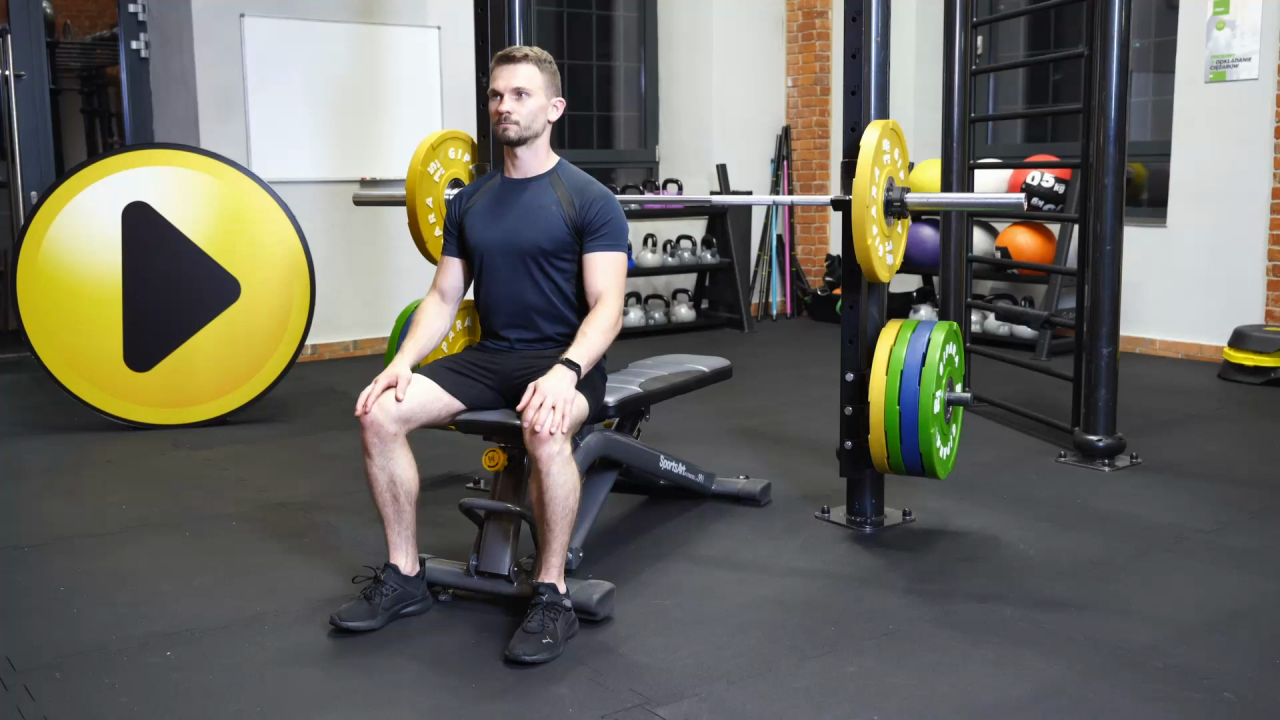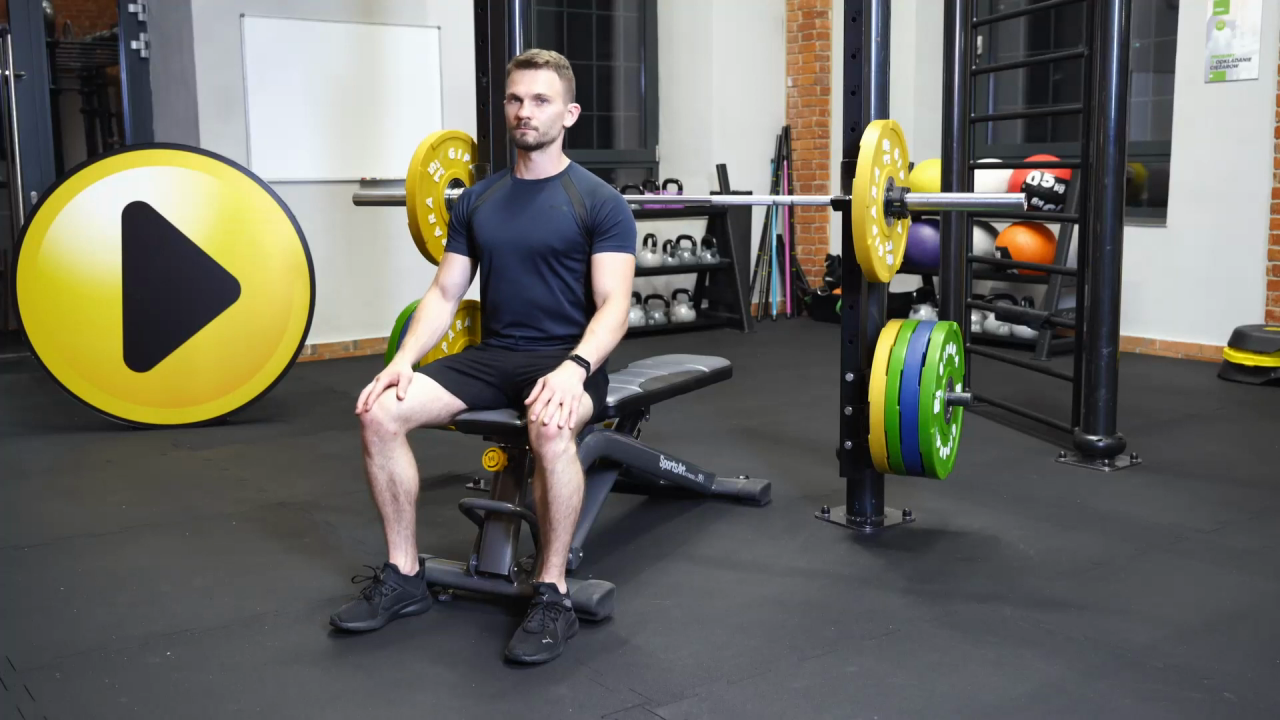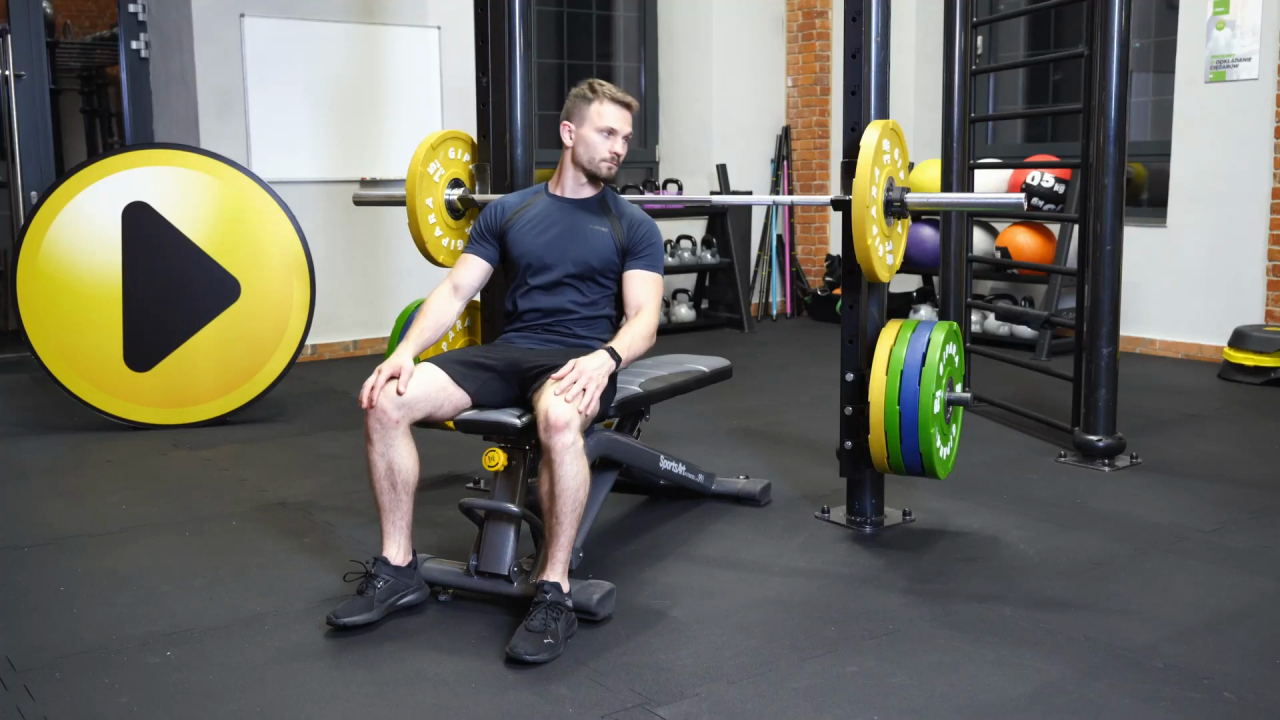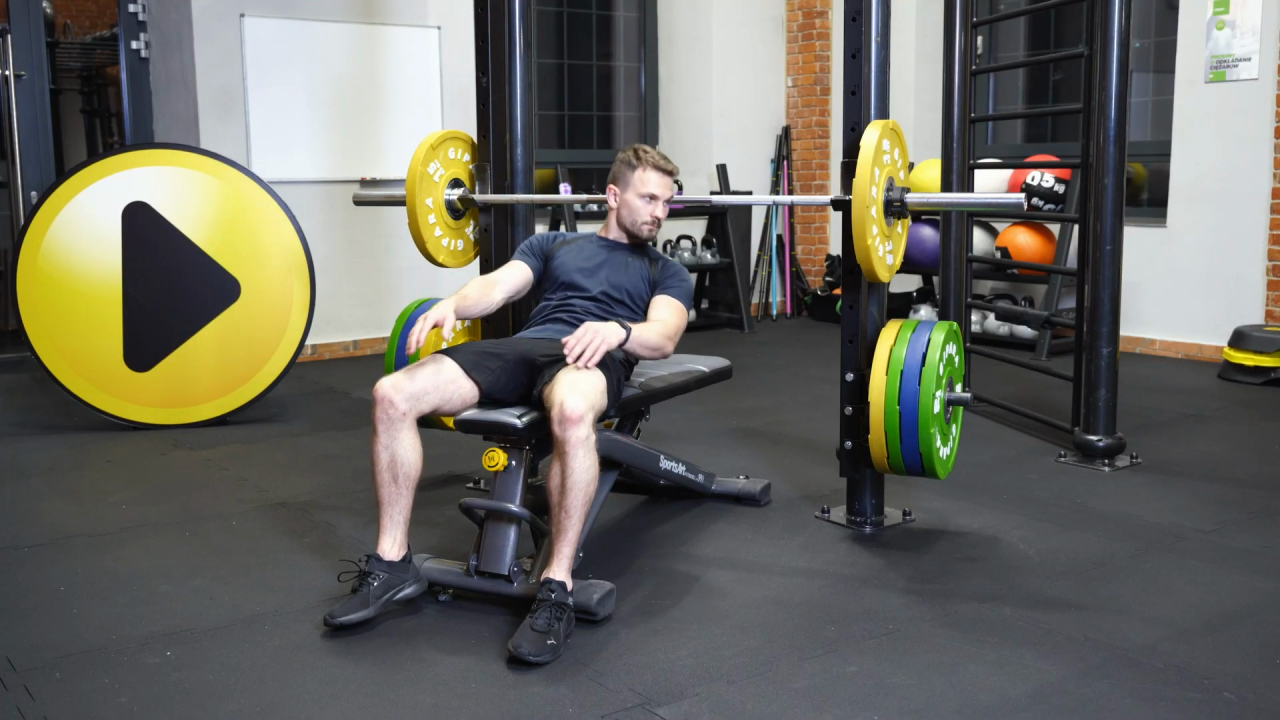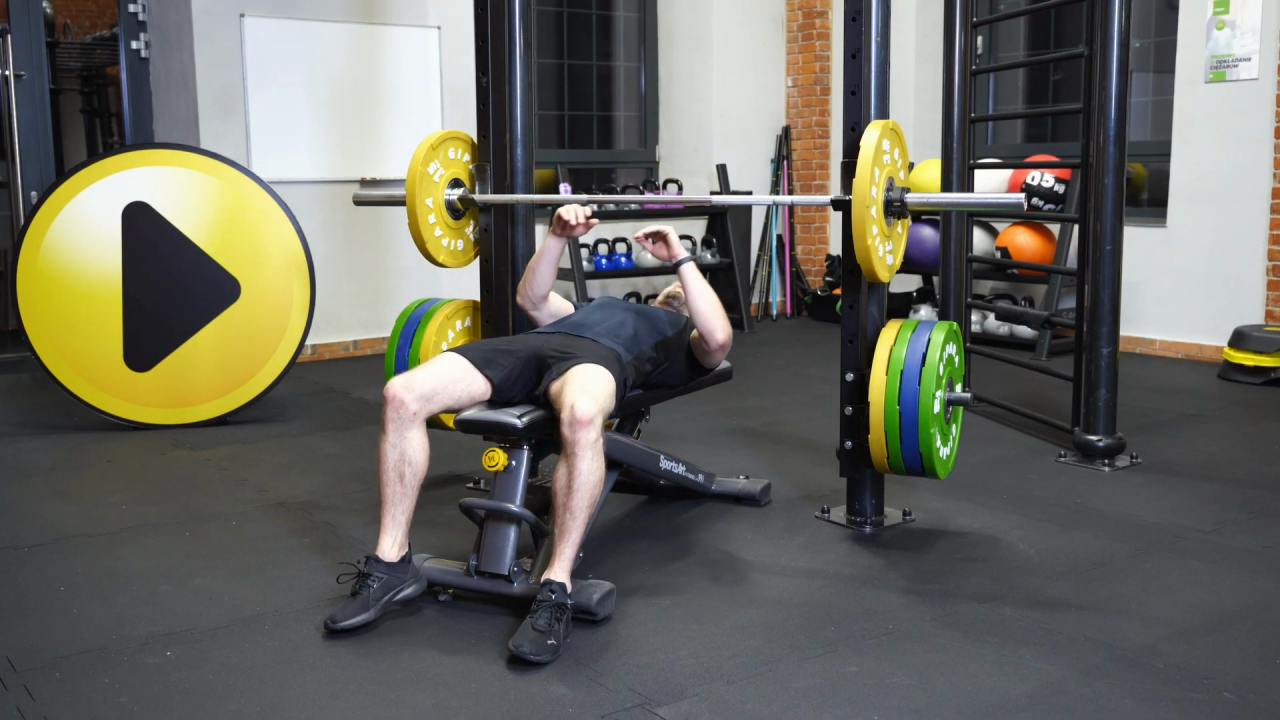
dt=0.7s
person 1, frame 1
left shoulder: (590, 200)
right shoulder: (469, 201)
left elbow: (607, 307)
right elbow: (444, 296)
left wrist: (565, 371)
right wrist: (404, 359)
left hip: (564, 362)
right hip: (489, 357)
left knee: (545, 430)
right knee: (379, 412)
left ankle: (552, 596)
right ankle: (403, 576)
person 1, frame 2
left shoulder: (600, 202)
right shoulder: (477, 200)
left elbow: (614, 305)
right elbow: (446, 293)
left wrist: (575, 367)
right wrist: (404, 358)
left hip: (567, 360)
right hip: (492, 356)
left knee: (551, 430)
right knee: (380, 413)
left ankle: (552, 595)
right ankle: (403, 575)
person 1, frame 3
left shoulder: (634, 227)
right shoulder: (506, 212)
left elbow: (644, 321)
right elbow: (456, 289)
left wrist: (606, 356)
right wrist: (405, 350)
left hip: (579, 360)
right hip: (508, 353)
left knee: (559, 419)
right knee: (385, 401)
left ankle: (554, 594)
right ankle: (397, 567)
person 1, frame 4
left shoulder: (667, 272)
right shoulder: (553, 244)
left elbow: (664, 338)
right elbow: (497, 288)
left wrist: (617, 329)
right wrist: (451, 304)
left hip: (589, 358)
right hip: (521, 348)
left knee: (571, 415)
right knee: (393, 395)
left ankle: (557, 591)
right ankle: (393, 562)
person 1, frame 5
left shoulder: (687, 343)
right shoulder: (599, 308)
left elbow: (719, 338)
right elbow: (532, 298)
left wrist: (684, 260)
right wrist: (558, 236)
left hip: (597, 355)
right hip: (535, 345)
left knee: (582, 417)
right knee: (402, 396)
left ankle: (556, 591)
right ankle: (391, 563)
